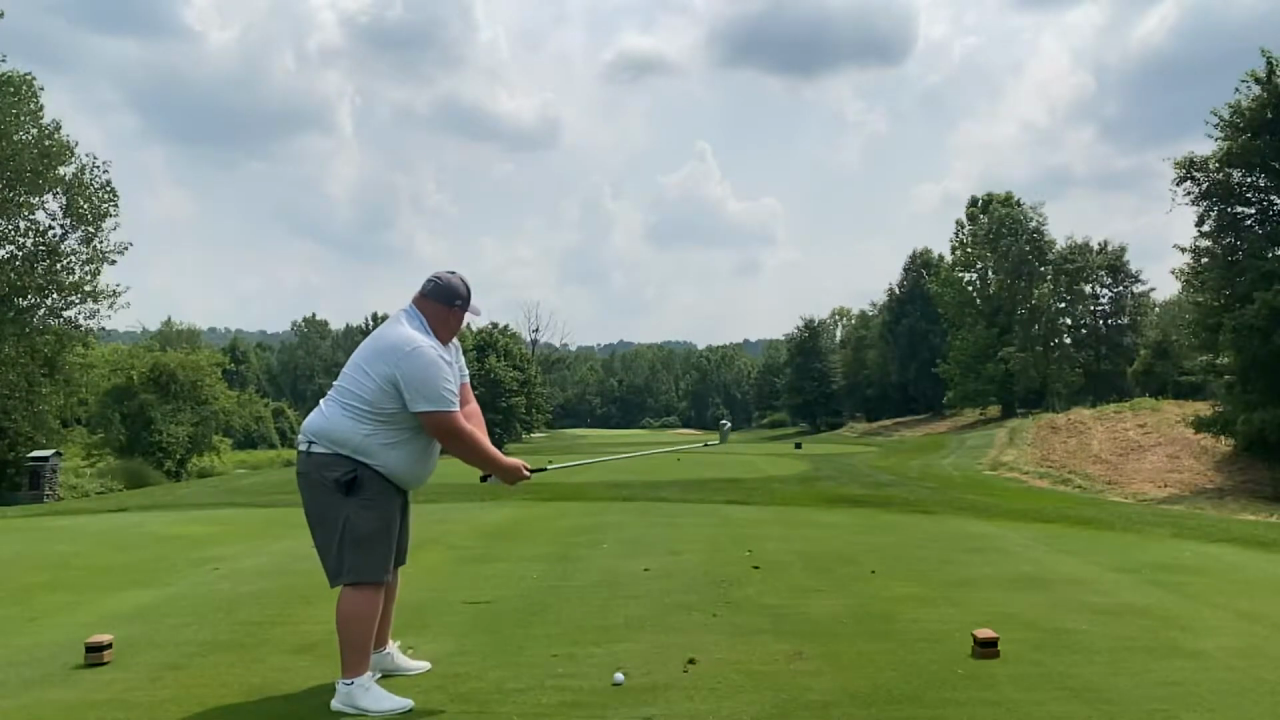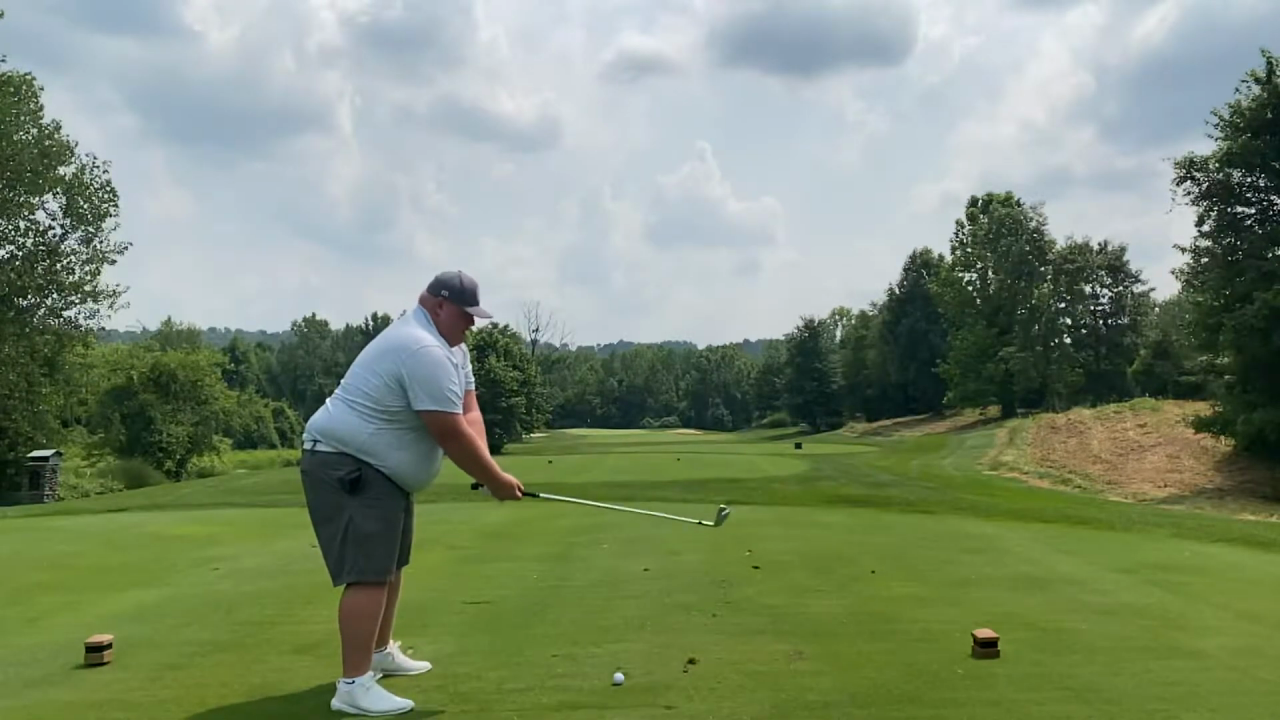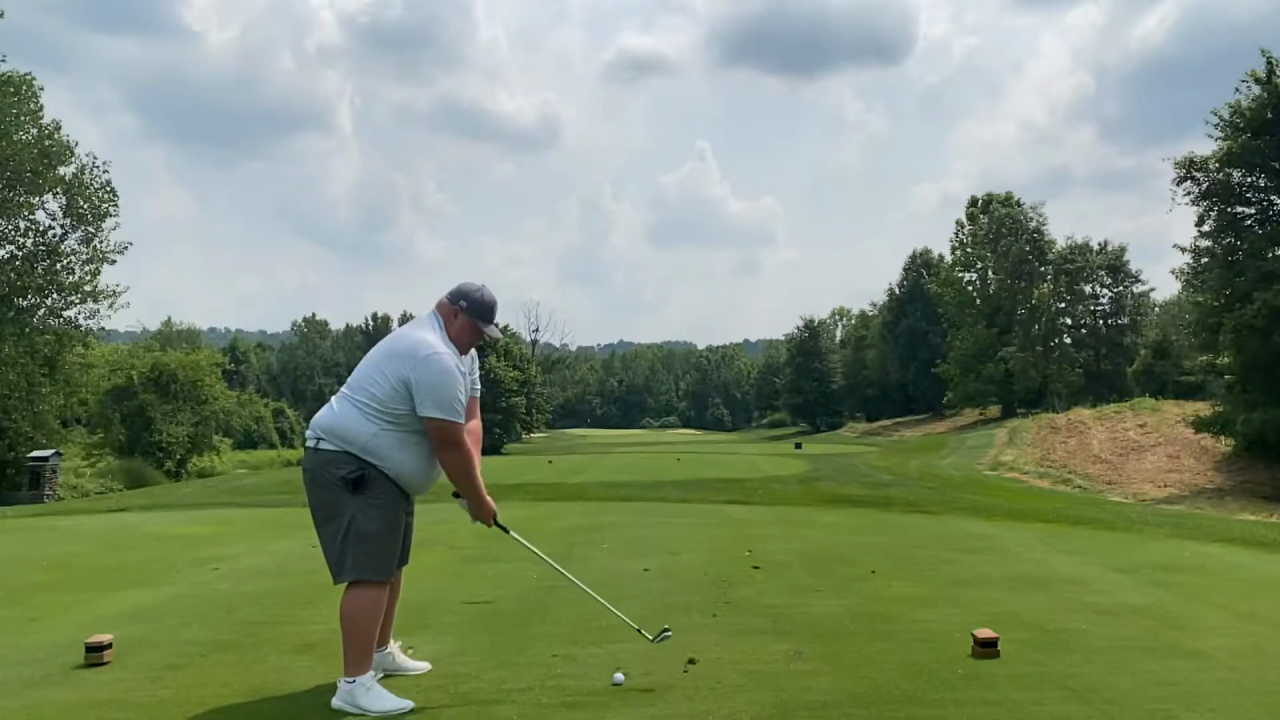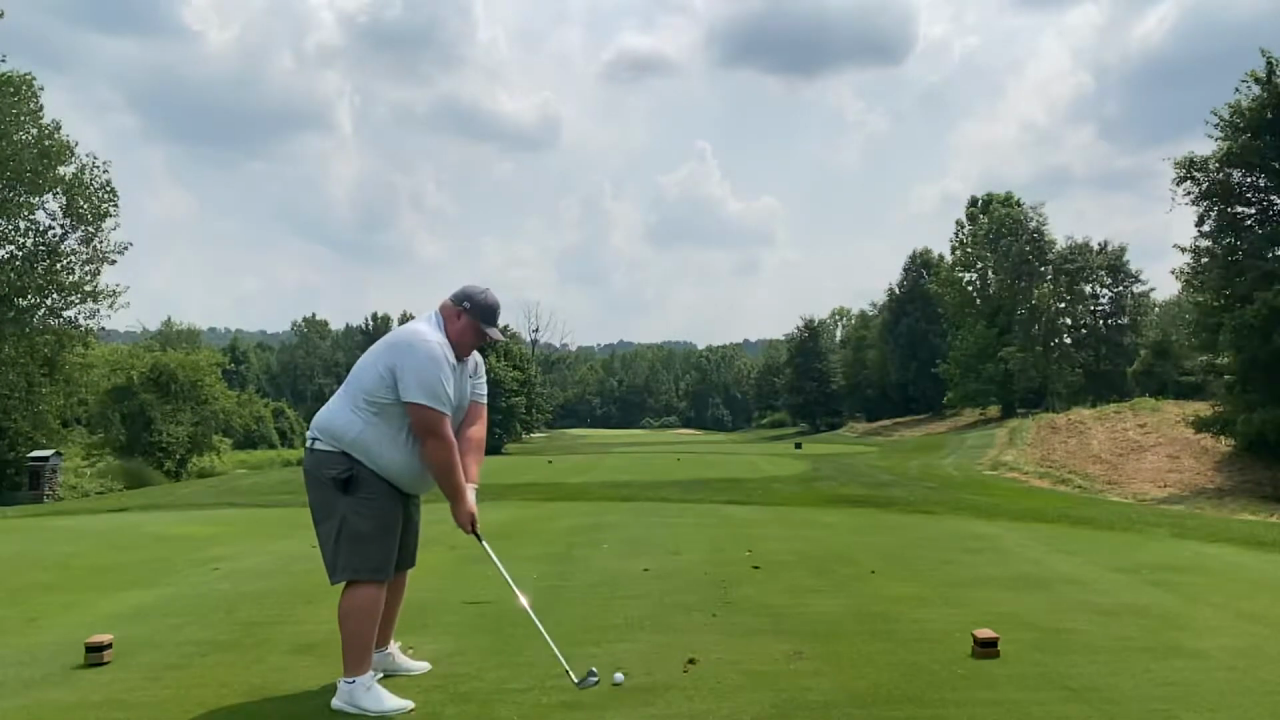
dt=0.5s
person 1, frame 1
left shoulder: (437, 341)
right shoulder: (416, 352)
left elbow: (466, 406)
right elbow: (451, 432)
left wrist: (491, 456)
right wrist: (500, 465)
left hip: (374, 468)
right hip: (342, 467)
left knee: (386, 563)
right knee: (364, 572)
left ankle: (379, 652)
person 1, frame 2
left shoulder: (449, 345)
right shoulder: (423, 351)
left elbow: (469, 414)
right elbow: (451, 435)
left wrist: (487, 468)
right wrist: (495, 479)
left hip: (377, 469)
right hip: (346, 466)
left knee: (389, 565)
right knee: (368, 572)
left ankle: (380, 652)
person 1, frame 3
left shoulder: (459, 352)
right shoulder: (434, 358)
left elbow: (469, 424)
right elbow: (450, 444)
left wrist: (472, 488)
right wrist: (478, 499)
left hip: (378, 468)
right hip: (347, 465)
left knee: (388, 564)
right knee: (369, 572)
left ankle: (381, 652)
right ankle: (354, 684)
person 1, frame 4
left shoulder: (469, 360)
right shoulder: (425, 349)
left elbow: (472, 427)
right elbow: (435, 436)
left wrist: (469, 488)
right wrist: (458, 500)
left hip: (388, 473)
right hip: (348, 466)
left knee: (394, 566)
right knee: (367, 571)
left ankle: (380, 652)
right ankle: (353, 684)
